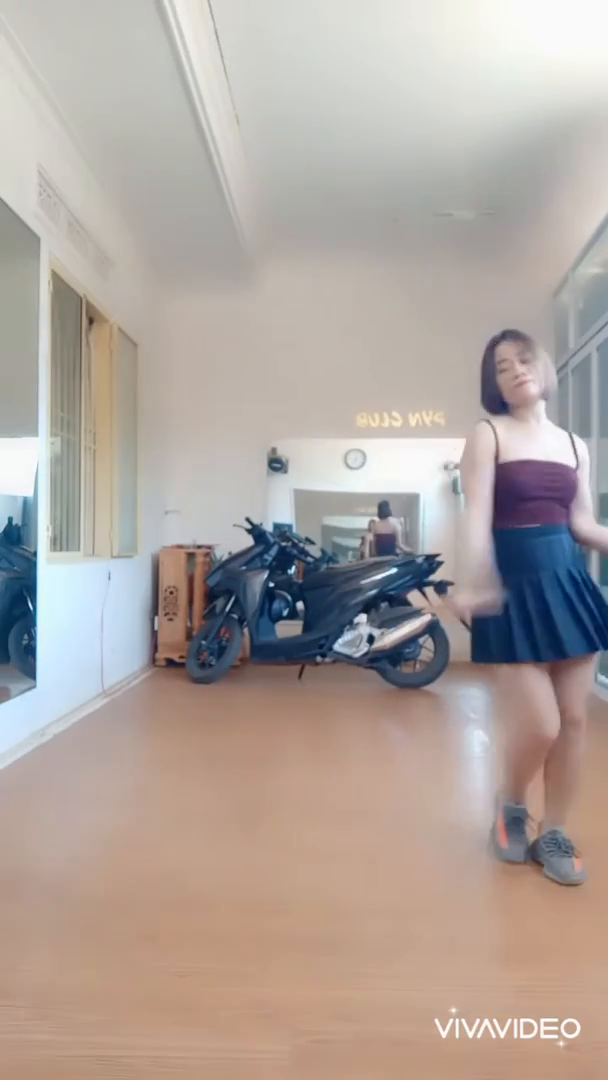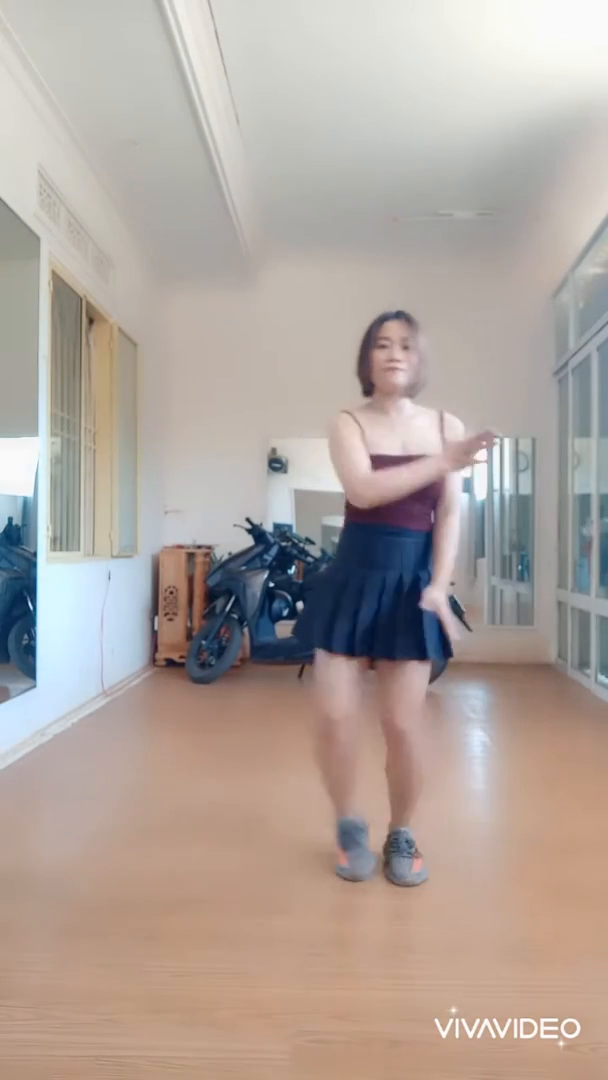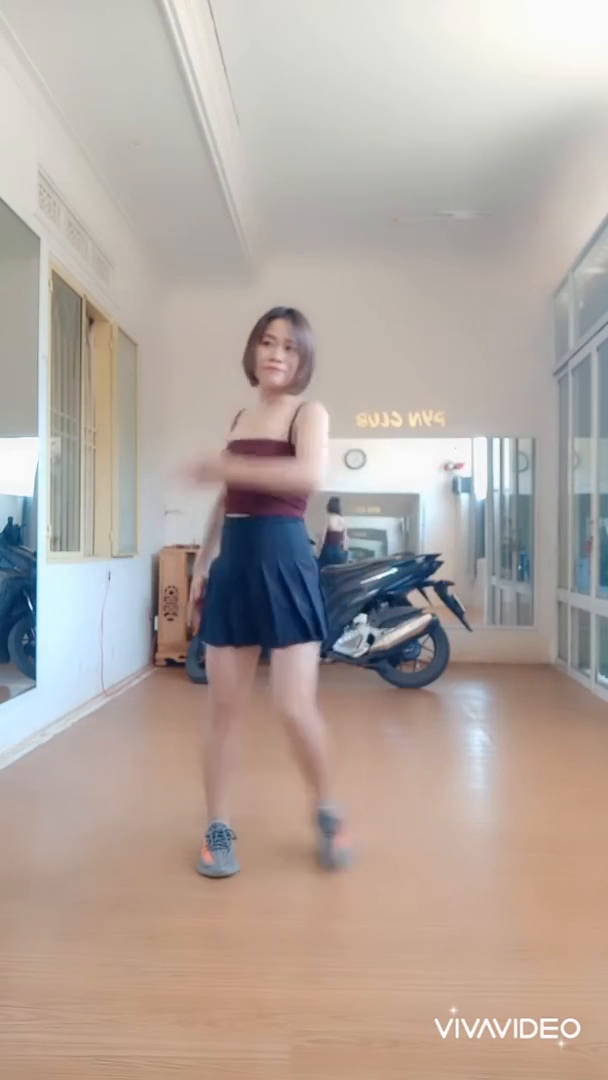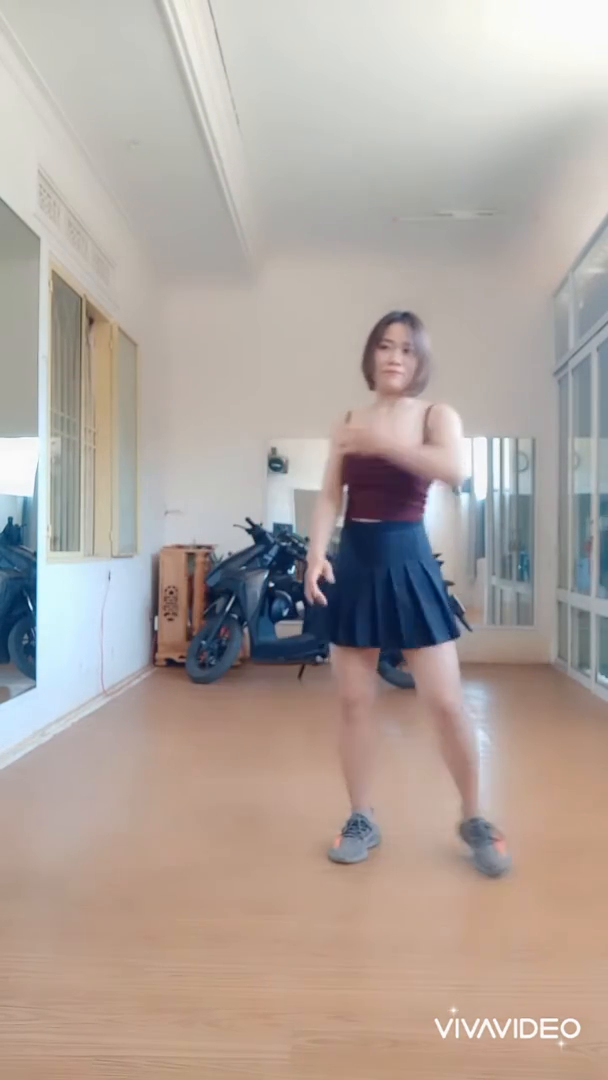
dt=1s
person 1, frame 1
right shoulder: (488, 435)
right elbow: (476, 514)
right wrist: (473, 580)
right hip: (512, 587)
right knee: (539, 727)
left ankle: (553, 834)
right ankle: (511, 806)
person 1, frame 2
left shoulder: (445, 426)
right shoulder: (348, 423)
left elbow: (448, 514)
right elbow: (363, 492)
left wrist: (439, 585)
right wrist: (444, 463)
left hip: (412, 582)
right hip: (353, 578)
left knee: (402, 727)
right knee: (333, 716)
left ankle: (401, 835)
right ankle: (348, 825)
person 1, frame 3
left shoulder: (309, 414)
right shoulder: (240, 420)
left elbow: (306, 477)
left wrist: (227, 468)
right wrist: (203, 563)
left hip: (285, 567)
right hip: (235, 573)
left knee: (296, 709)
right knee: (225, 707)
left ankle: (326, 813)
right ankle: (218, 828)
person 1, frame 4
left shoulder: (437, 416)
right shoulder: (350, 424)
left elbow: (455, 471)
right elbow: (329, 498)
left wrist: (383, 444)
right wrist: (316, 556)
left hip: (408, 567)
right hip: (353, 570)
left knee: (446, 704)
right knee: (353, 704)
left ankle: (475, 820)
right ankle: (362, 819)
